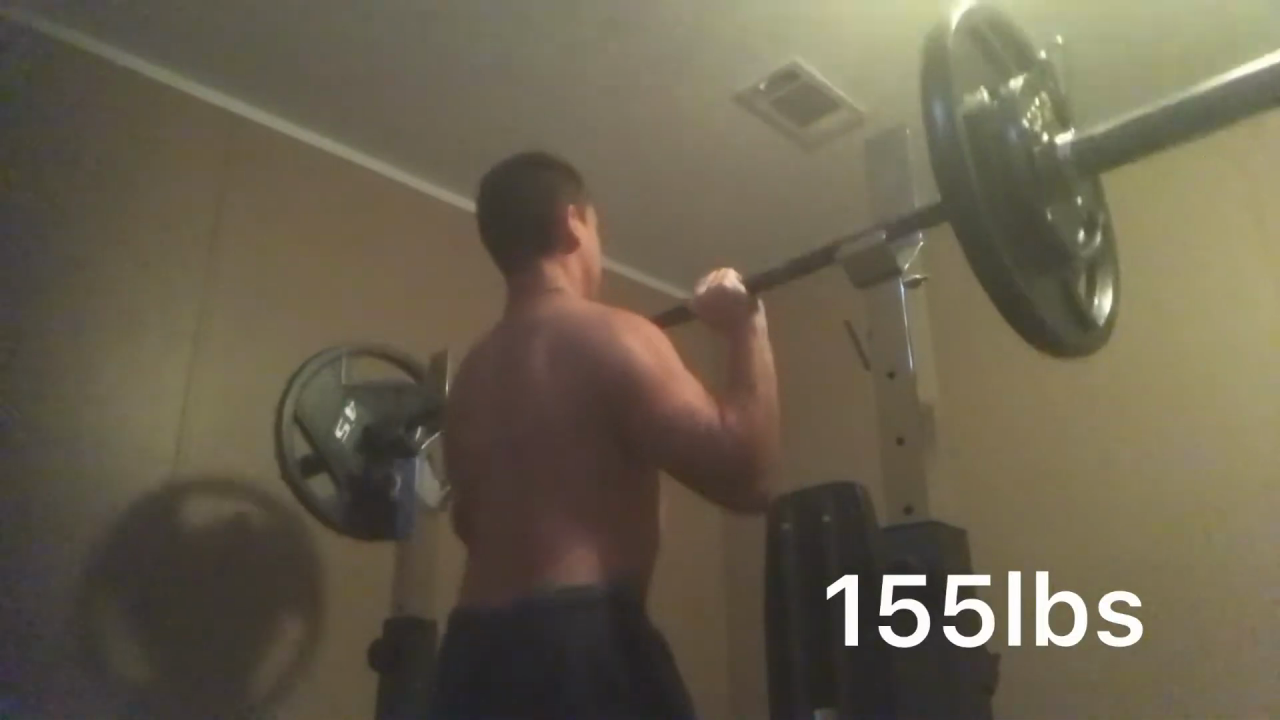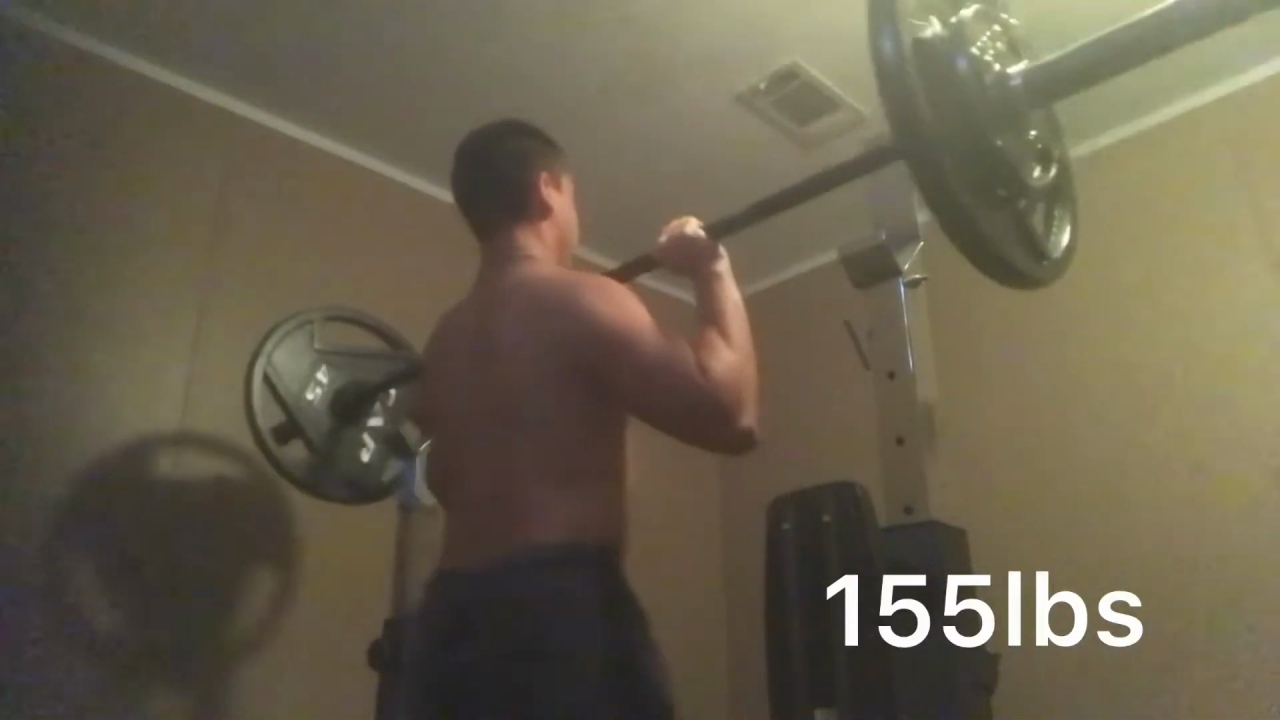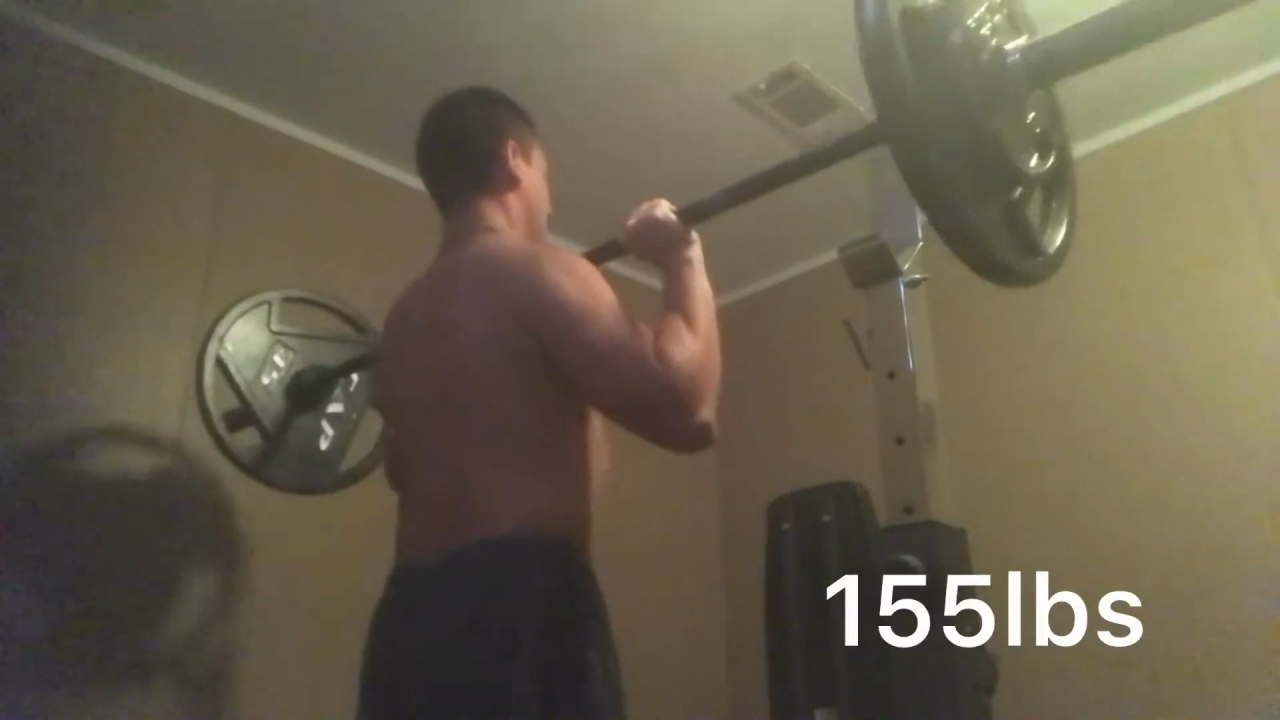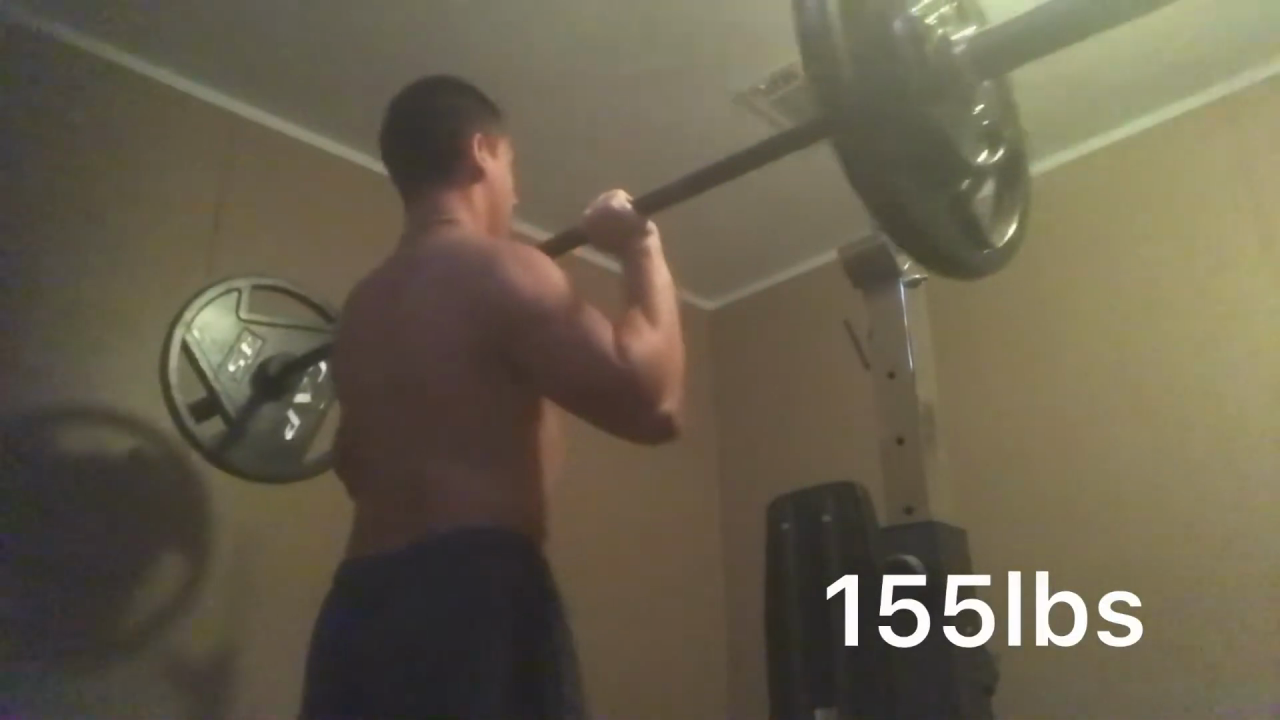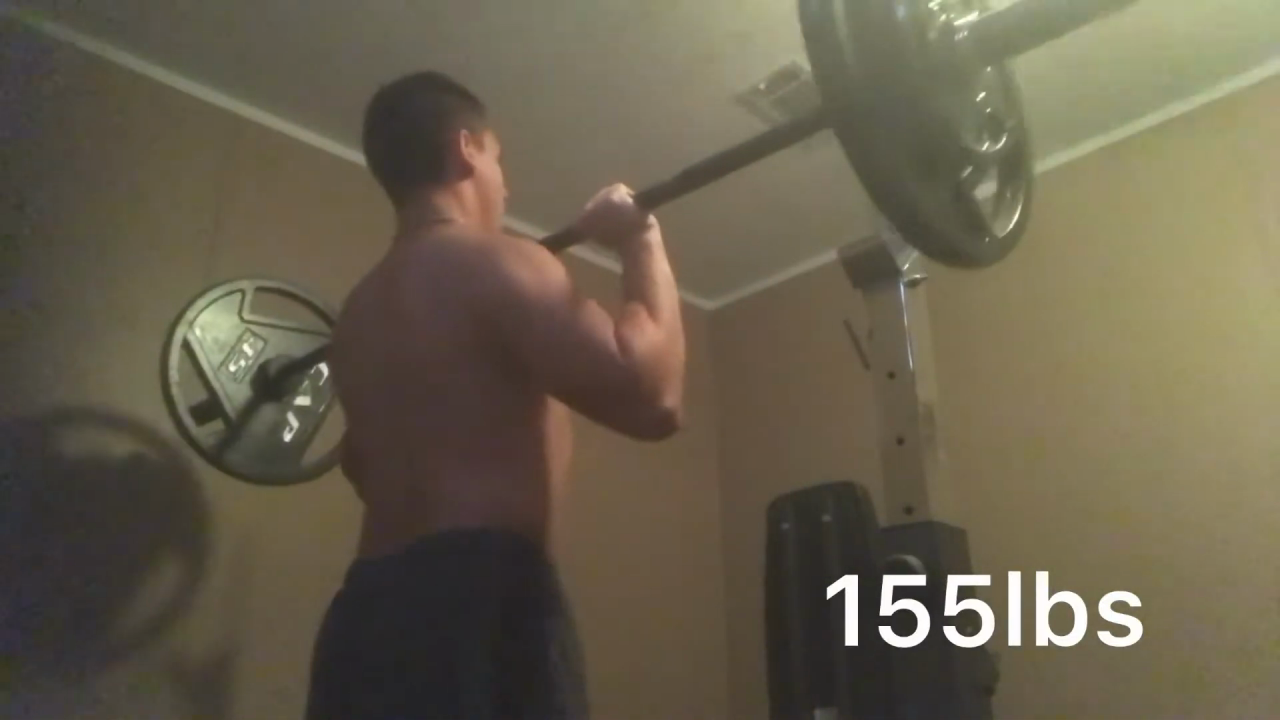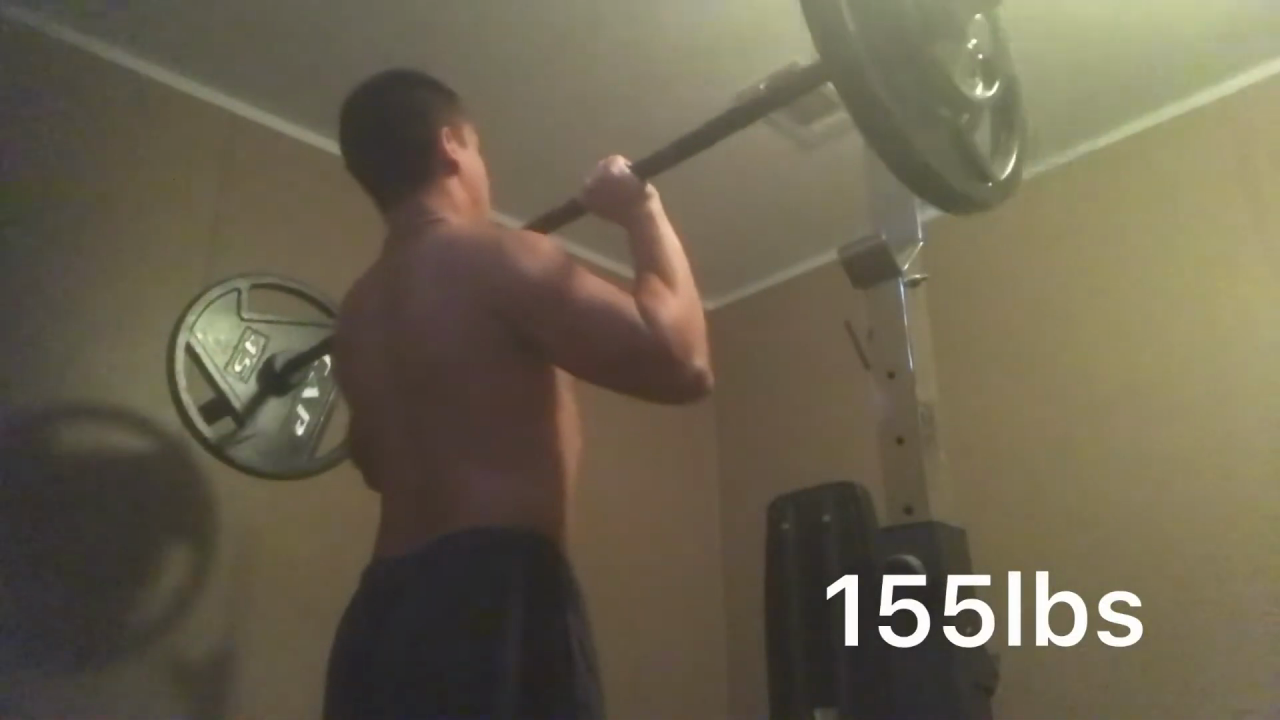
dt=0.5s
person 1, frame 1
left shoulder: (472, 372)
right shoulder: (607, 336)
right elbow: (743, 476)
right wrist: (746, 326)
left hip: (474, 651)
right hip: (578, 646)
person 1, frame 2
left shoulder: (445, 337)
right shoulder: (578, 301)
right elbow: (731, 415)
right wrist: (713, 274)
left hip: (457, 615)
right hip: (558, 608)
person 1, frame 3
left shoulder: (407, 314)
right shoulder: (536, 273)
right elbow: (685, 412)
right wrist: (682, 258)
left hip: (413, 610)
right hip: (513, 606)
person 1, frame 4
left shoulder: (362, 305)
right shoulder: (497, 267)
right elbow: (650, 403)
right wrist: (641, 248)
left hip: (363, 609)
right hip: (471, 601)
person 1, frame 5
left shoulder: (360, 308)
right shoulder: (495, 263)
right elbow: (649, 399)
right wrist: (641, 242)
left hip: (370, 608)
right hip: (474, 604)
person 1, frame 6
left shoulder: (358, 310)
right shoulder: (497, 260)
right elbow: (680, 363)
right wrist: (642, 212)
left hip: (384, 612)
right hip: (491, 600)
